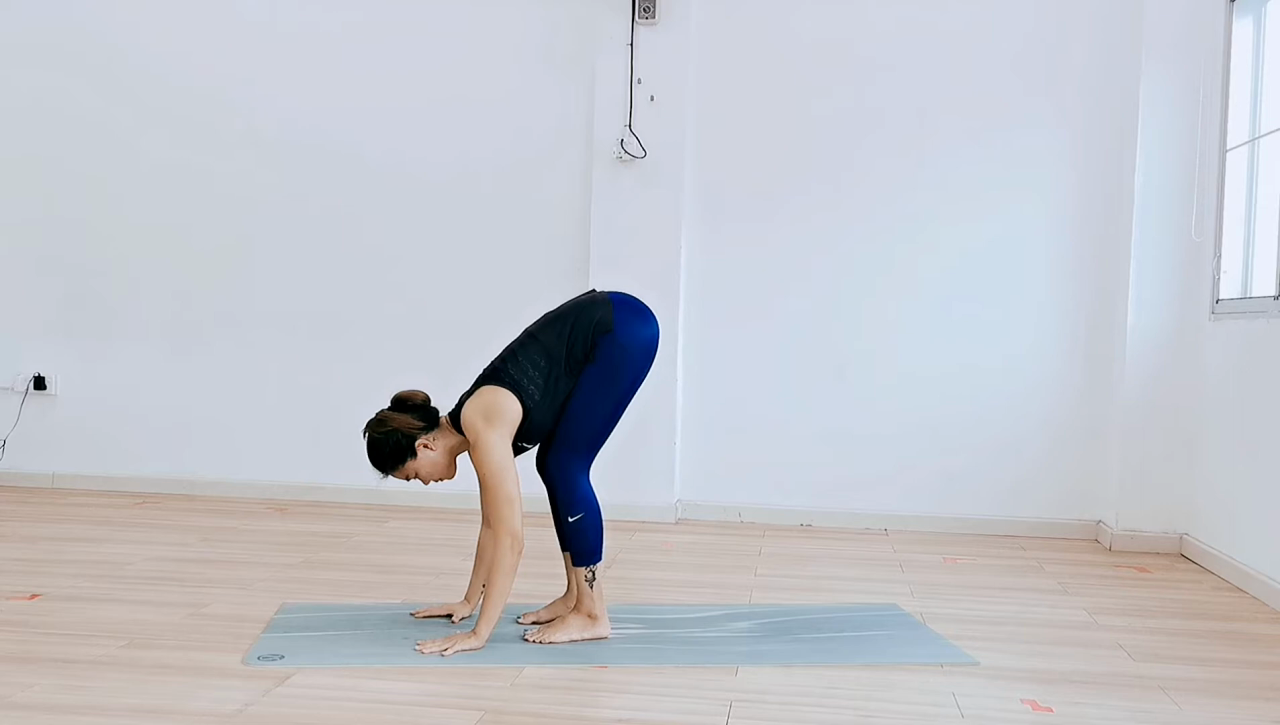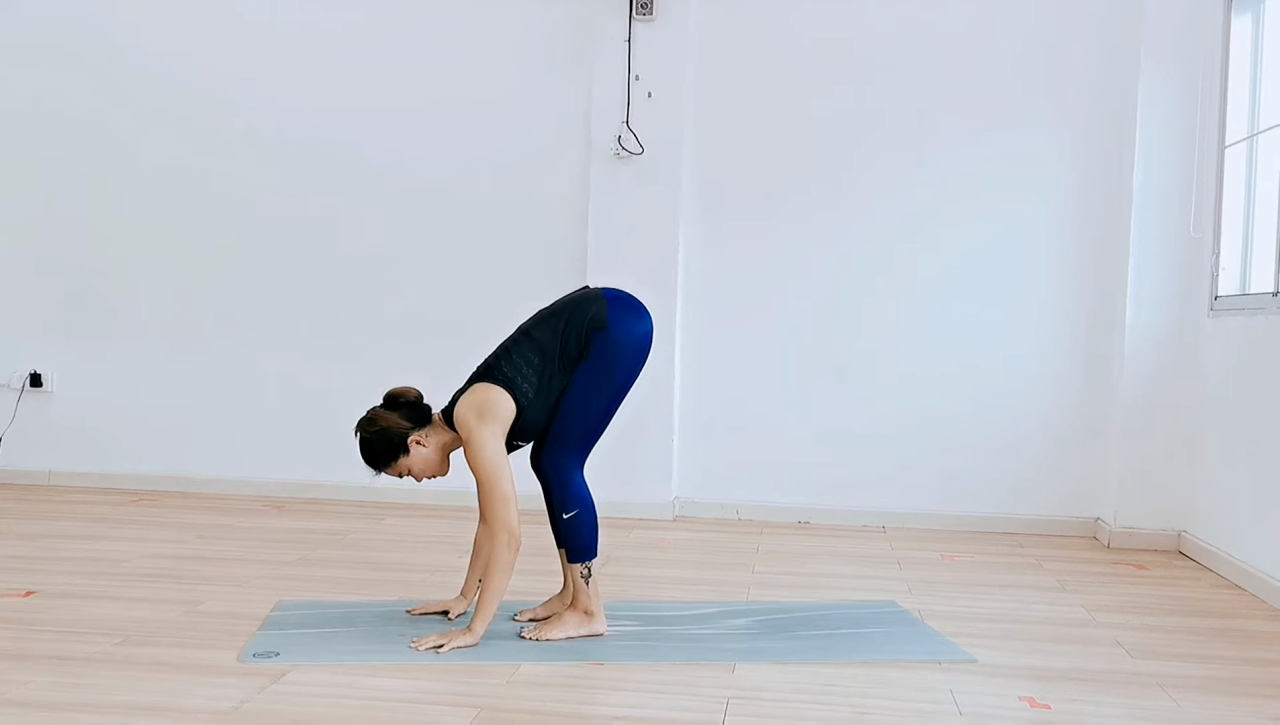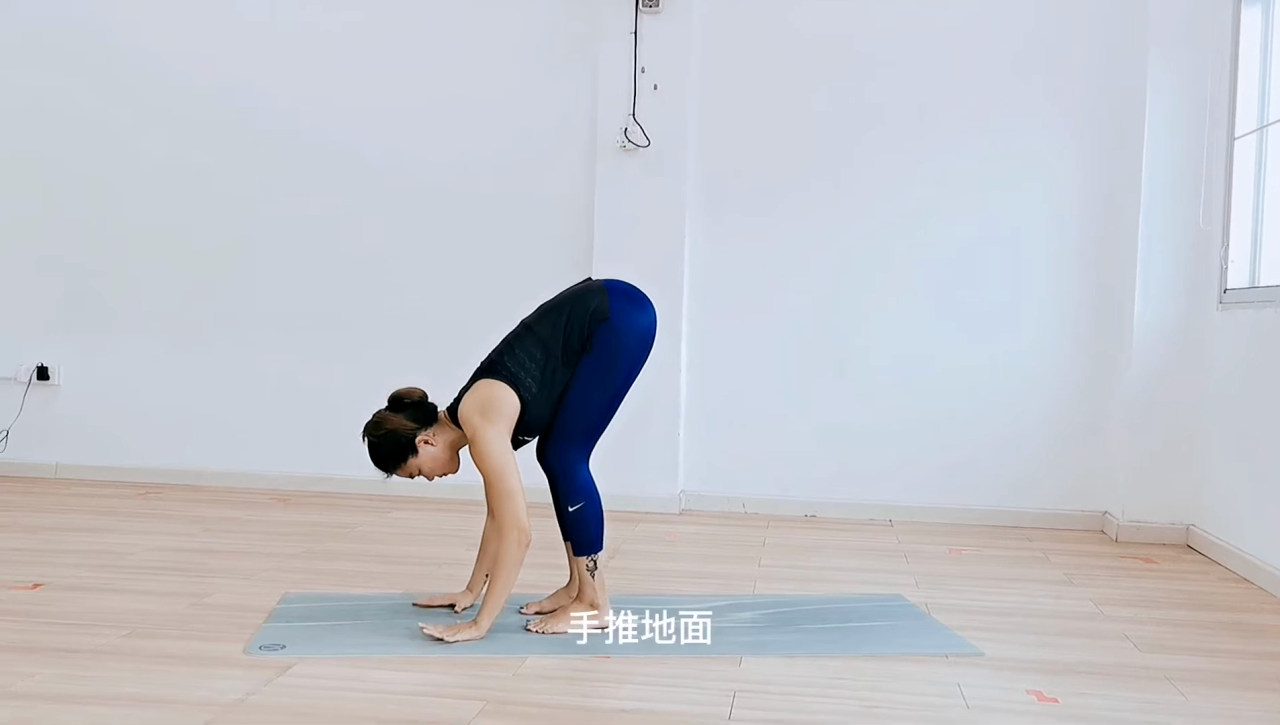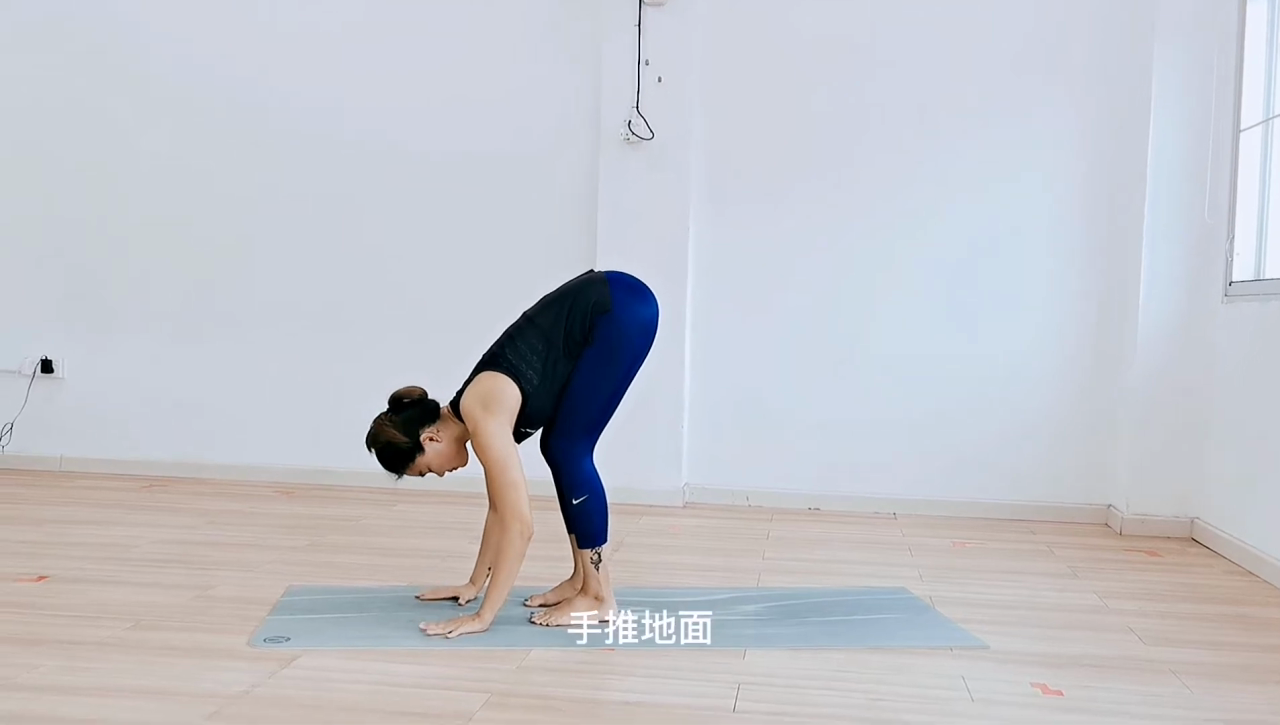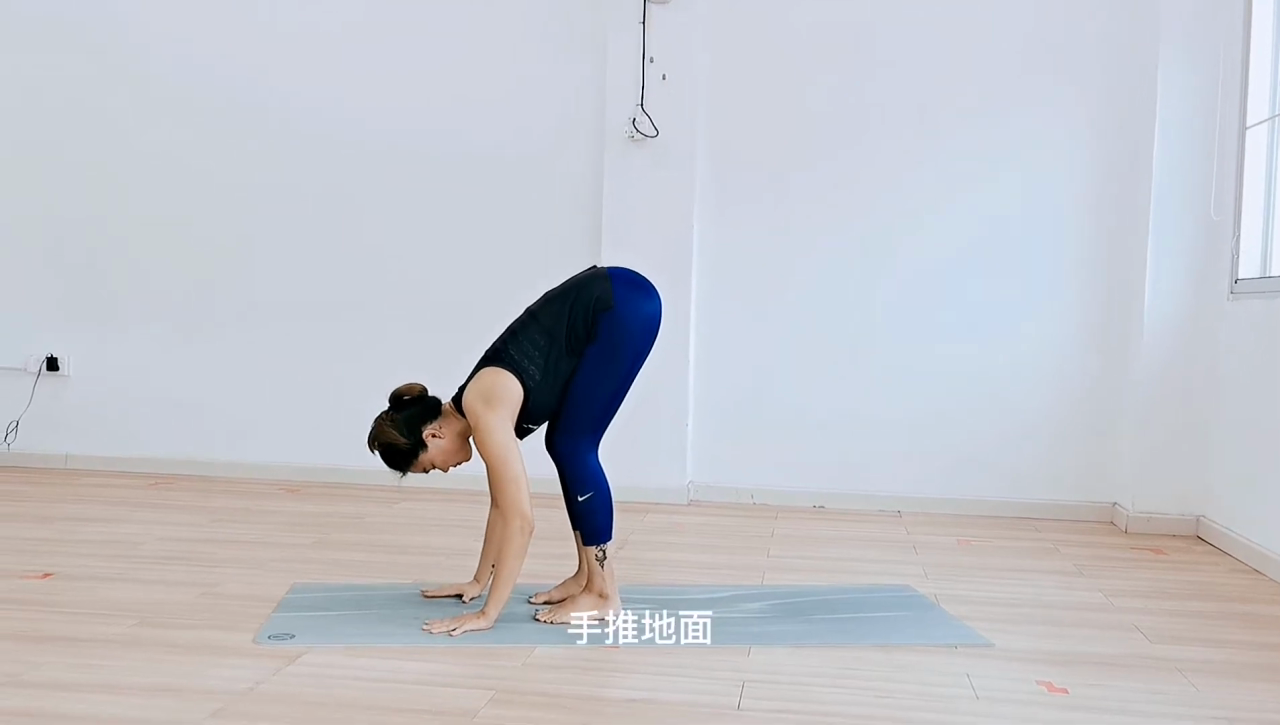
dt=0.4s
person 1, frame 1
left shoulder: (483, 431)
right shoulder: (472, 427)
left elbow: (510, 539)
right elbow: (492, 524)
left wrist: (479, 633)
right wrist: (469, 601)
left hip: (624, 328)
right hip: (600, 331)
left knee: (565, 469)
right knee: (553, 466)
left ankle: (592, 613)
right ankle: (576, 595)
person 1, frame 2
left shoulder: (477, 428)
right shoulder: (466, 422)
left elbow: (507, 536)
right elbow: (490, 521)
left wrist: (474, 630)
right wrist: (465, 598)
left hip: (618, 326)
right hip: (594, 328)
left knee: (559, 465)
right knee: (548, 462)
left ankle: (588, 610)
right ankle: (572, 592)
person 1, frame 3
left shoulder: (482, 426)
right shoulder: (472, 419)
left elbow: (517, 532)
right elbow: (499, 516)
left wrist: (479, 624)
right wrist: (471, 591)
left hip: (621, 318)
right hip: (598, 319)
left knee: (564, 458)
right knee: (554, 456)
left ankle: (593, 602)
right ankle: (578, 586)
person 1, frame 4
left shoulder: (483, 418)
right shoulder: (475, 414)
left elbow: (519, 524)
right elbow: (501, 508)
left wrist: (483, 617)
right wrist: (474, 584)
left hip: (622, 309)
right hip: (600, 311)
left knee: (568, 451)
right knee: (558, 448)
left ankle: (598, 594)
right ankle: (582, 578)
person 1, frame 5
left shoulder: (484, 413)
right shoulder: (477, 408)
left elbow: (520, 520)
right elbow: (502, 505)
left wrist: (487, 613)
right wrist: (478, 581)
left hip: (626, 305)
right hip: (604, 307)
left knee: (574, 447)
right knee: (563, 444)
left ankle: (602, 591)
right ankle: (587, 574)
